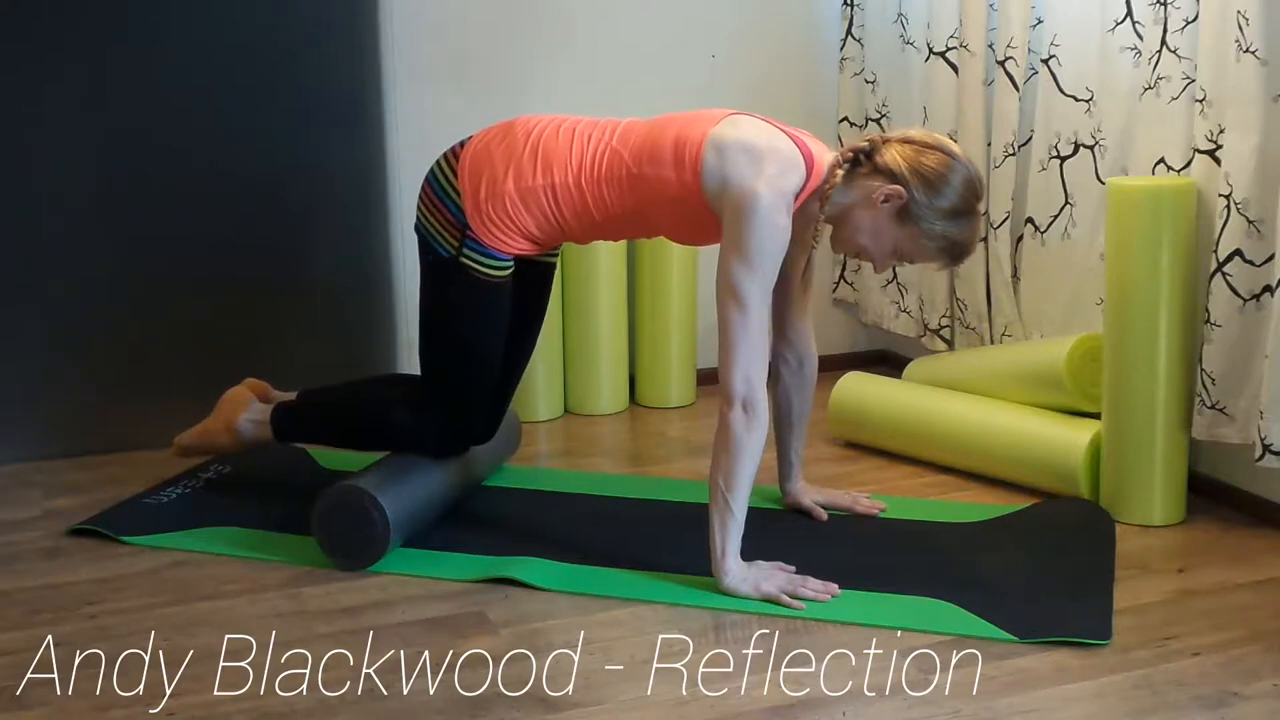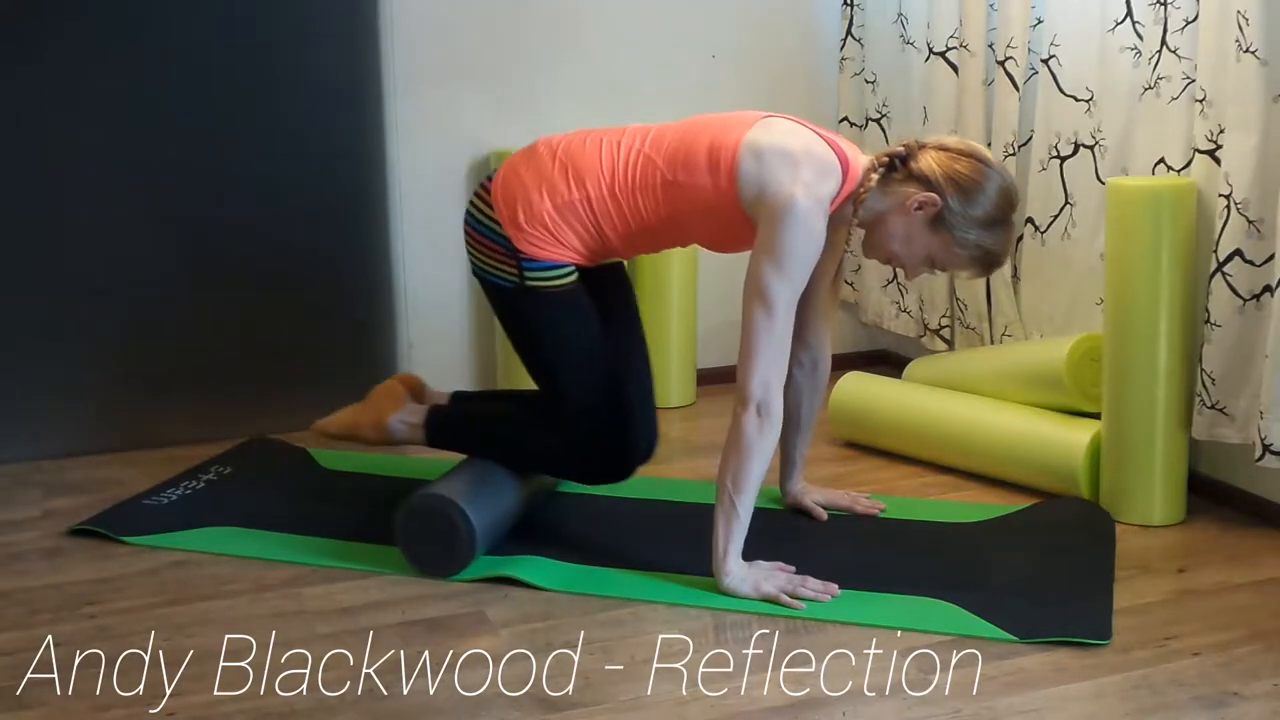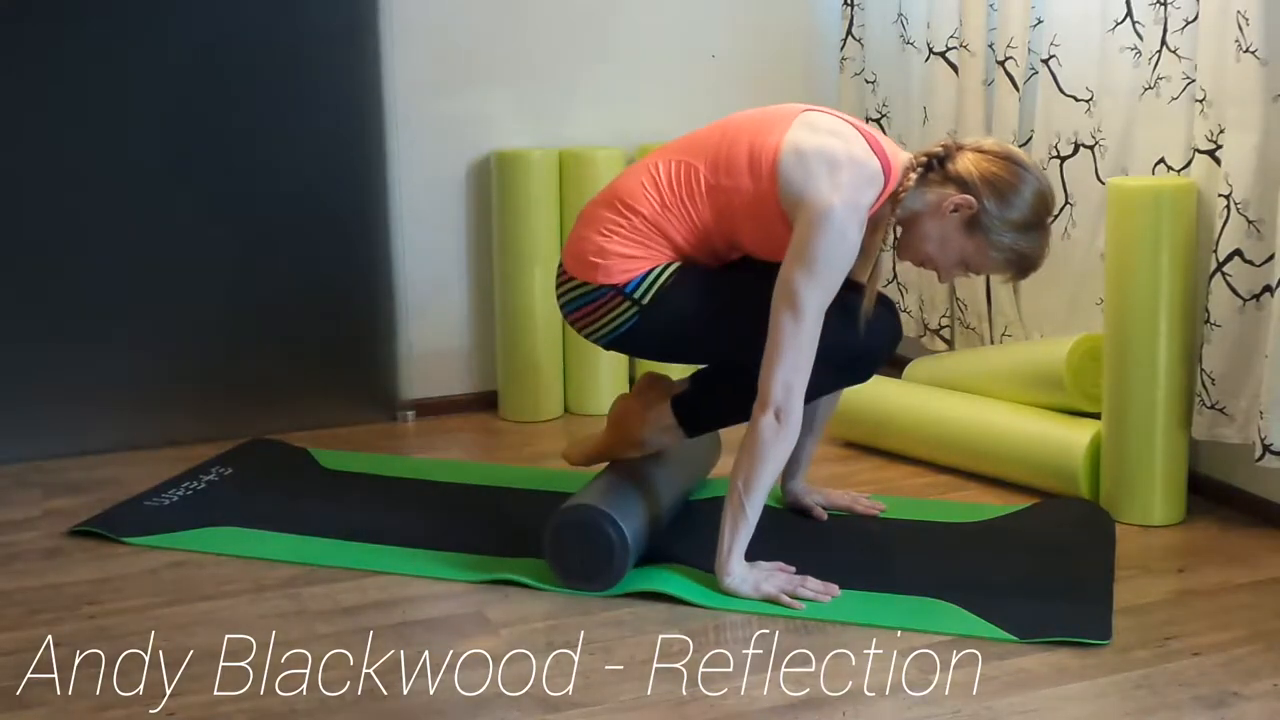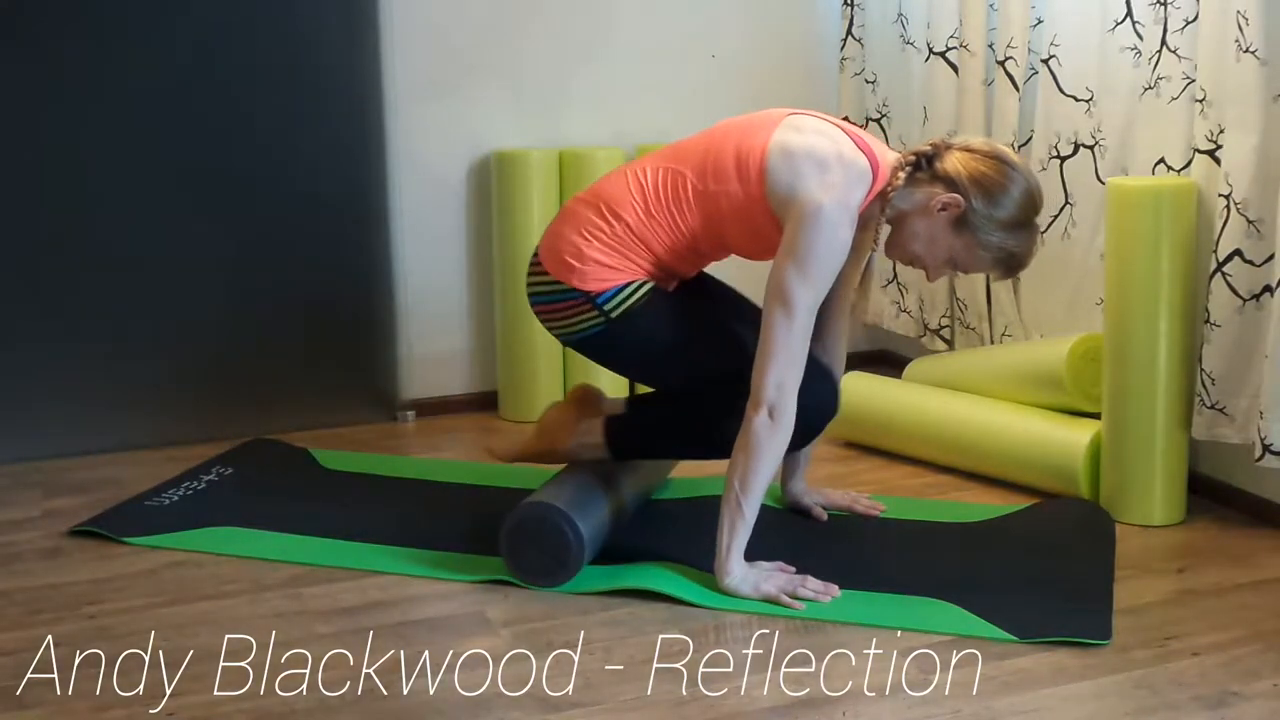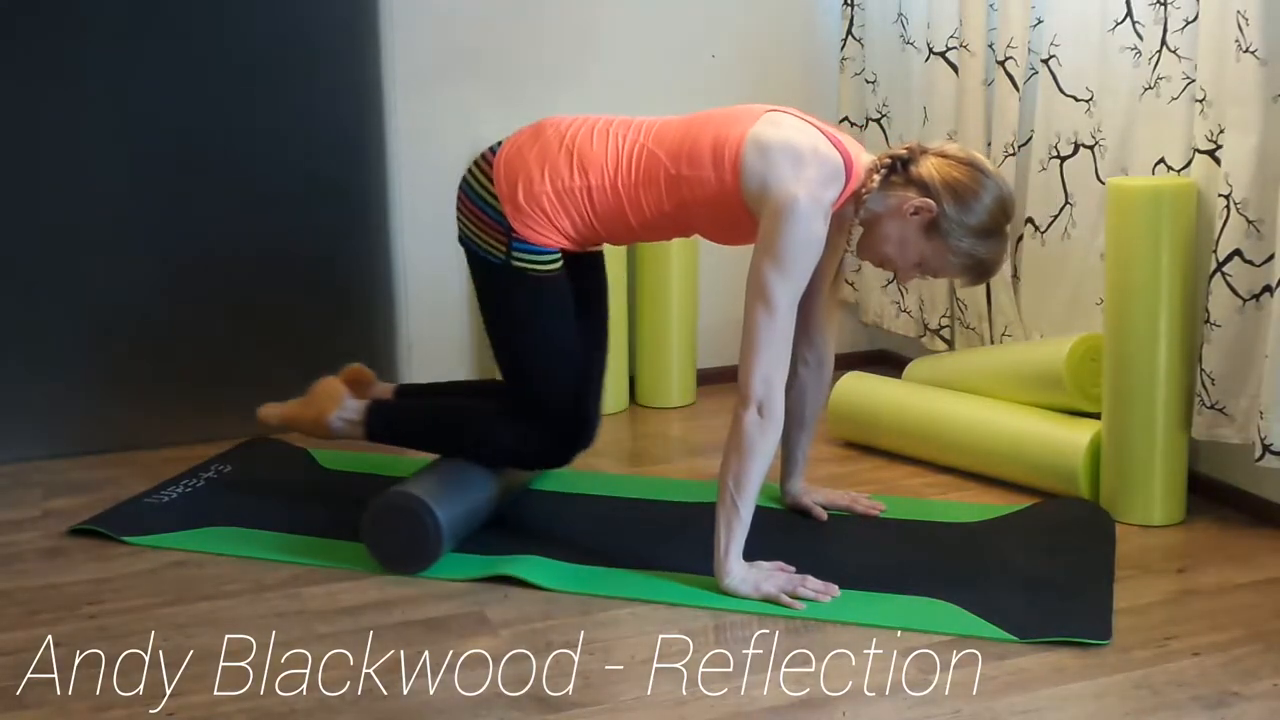
dt=1s
person 1, frame 1
left shoulder: (810, 184)
right shoulder: (770, 192)
left elbow: (793, 346)
right elbow: (743, 393)
left wrist: (793, 479)
right wrist: (728, 564)
left hip: (520, 196)
right hip: (482, 200)
left knee: (474, 416)
right knee: (449, 421)
left ankle: (276, 400)
right ankle: (254, 419)
person 1, frame 2
left shoulder: (840, 189)
right shoulder: (803, 198)
left elbow: (809, 352)
right elbow: (756, 396)
left wrist: (793, 481)
right wrist: (729, 564)
left hip: (573, 224)
right hip: (526, 224)
left knee: (628, 438)
right knee: (606, 450)
left ankle: (432, 406)
right ankle: (409, 420)
person 1, frame 3
left shoulder: (883, 178)
right shoulder: (842, 199)
left elbow: (822, 354)
right elbow: (779, 397)
left wrist: (793, 480)
right wrist: (731, 566)
left hip: (663, 255)
right hip: (615, 276)
left knee: (855, 332)
right knee: (866, 332)
left ankle: (668, 406)
right ankle: (657, 419)
person 1, frame 4
left shoulder: (873, 183)
right shoulder: (833, 199)
left elbow: (825, 345)
right elbow: (773, 398)
left wrist: (794, 480)
right wrist: (731, 566)
left hip: (639, 260)
right hip: (588, 276)
left knee: (807, 383)
right knee: (804, 398)
left ankle: (604, 417)
right ankle: (587, 434)
person 1, frame 5
left shoulder: (846, 186)
right shoulder: (808, 197)
left elbow: (811, 349)
right elbow: (762, 394)
left wrist: (794, 482)
right wrist: (730, 564)
left hip: (554, 192)
right hip: (517, 204)
left knee: (568, 421)
right knee: (549, 433)
left ankle: (377, 395)
right ankle: (349, 415)
